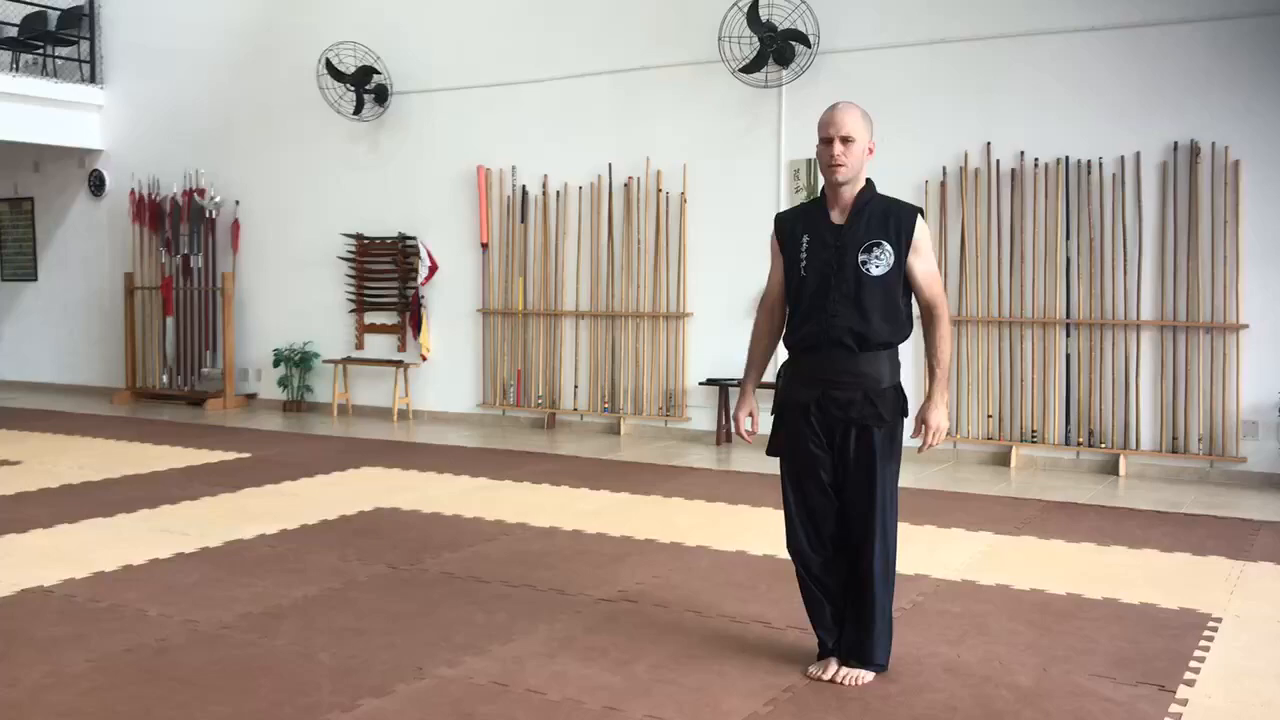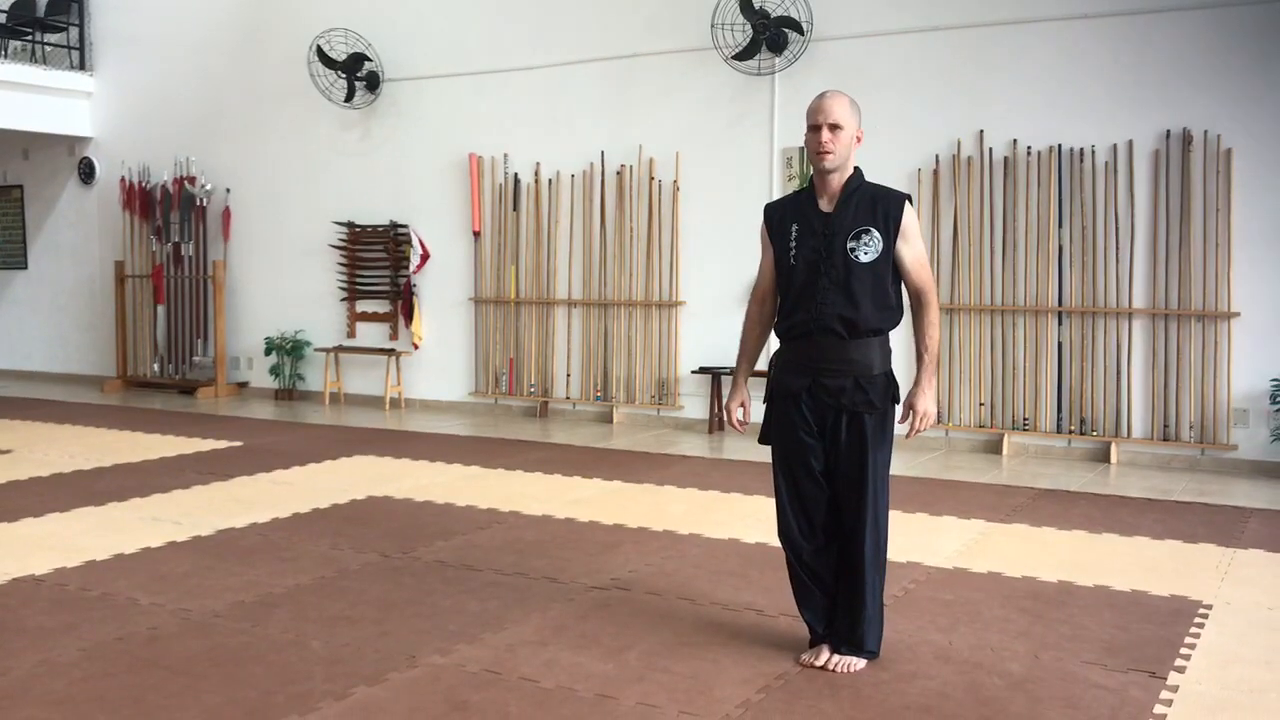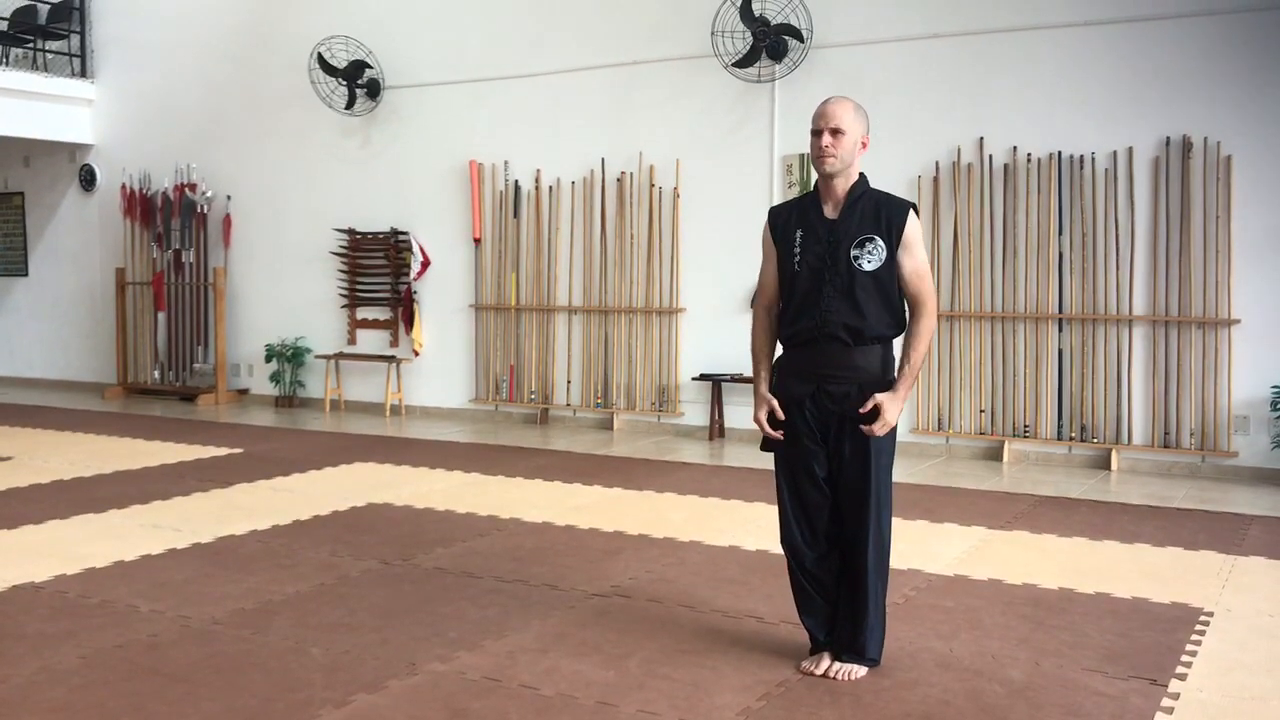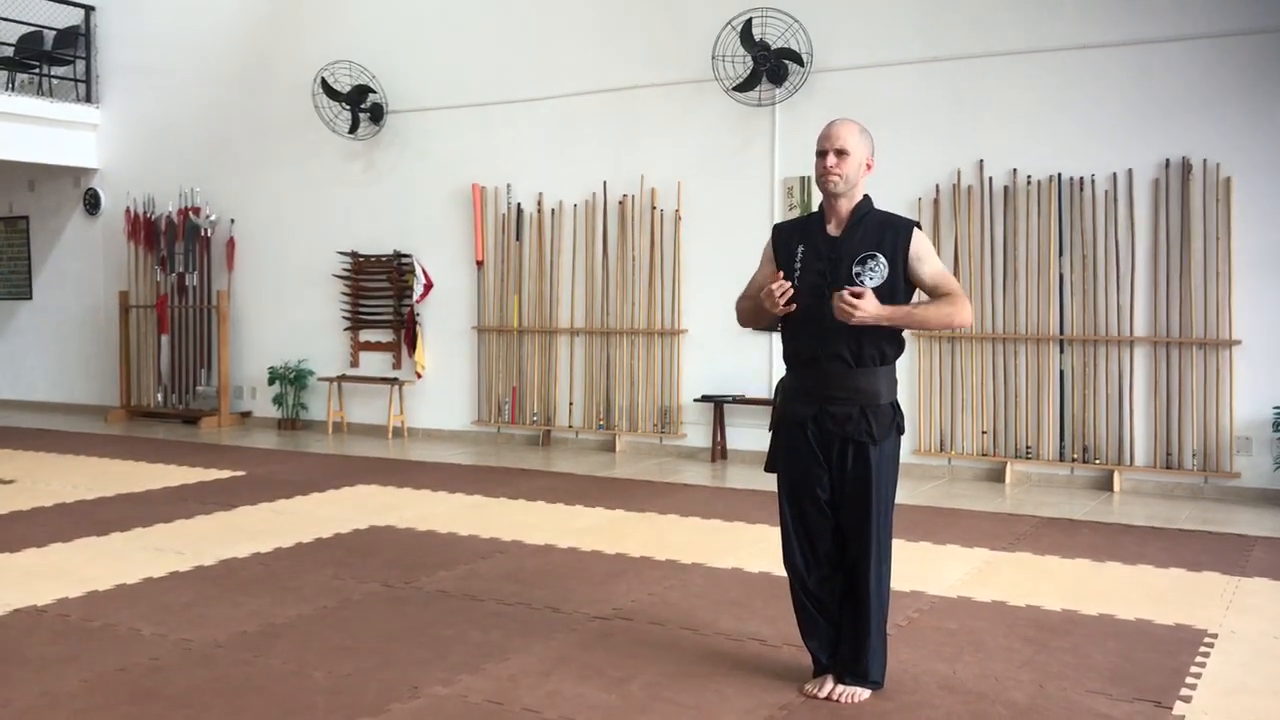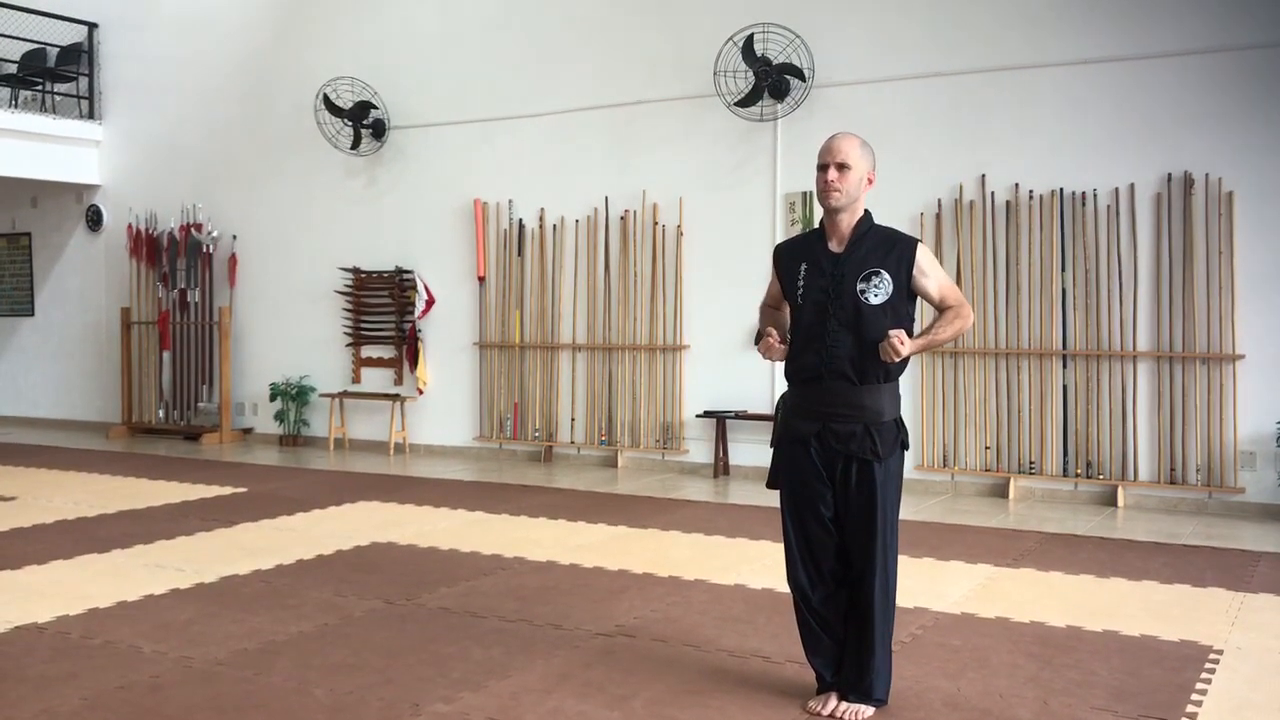
dt=1s
person 1, frame 1
left shoulder: (902, 223)
right shoulder: (790, 226)
left elbow: (935, 310)
right elbow: (772, 312)
left wrist: (938, 395)
right wrist: (748, 390)
left hip: (870, 391)
right hip: (803, 391)
left knee: (868, 528)
right knee: (811, 528)
left ankle: (865, 650)
right ankle: (832, 643)
person 1, frame 2
left shoulder: (891, 210)
right shoulder: (780, 216)
left elbow: (924, 297)
right elbow: (763, 302)
left wrist: (926, 381)
right wrist: (740, 380)
left hip: (862, 378)
right hip: (794, 378)
left knee: (860, 514)
right knee: (802, 516)
left ankle: (856, 638)
right ankle: (823, 630)
person 1, frame 3
left shoulder: (895, 217)
right shoulder: (783, 221)
left elbow: (923, 309)
right elbow: (766, 309)
left wrist: (899, 392)
right wrist: (762, 388)
left hip: (864, 388)
right hip: (797, 388)
left knee: (863, 522)
right knee: (805, 523)
left ankle: (858, 646)
right ankle: (823, 639)
person 1, frame 4
left shoulder: (900, 236)
right shoulder: (787, 237)
left elbow: (959, 309)
right elbow: (744, 310)
left wrist: (880, 314)
right wrist: (765, 307)
left hip: (867, 407)
right hip: (800, 405)
left knee: (864, 543)
right knee: (807, 542)
left ankle: (861, 667)
right ankle: (826, 660)
person 1, frame 5
left shoulder: (902, 252)
right shoulder: (791, 255)
left elbow: (959, 311)
left wrist: (913, 344)
right wrist: (769, 336)
left hip: (869, 425)
right hip: (803, 423)
left knee: (868, 560)
right knee: (811, 560)
